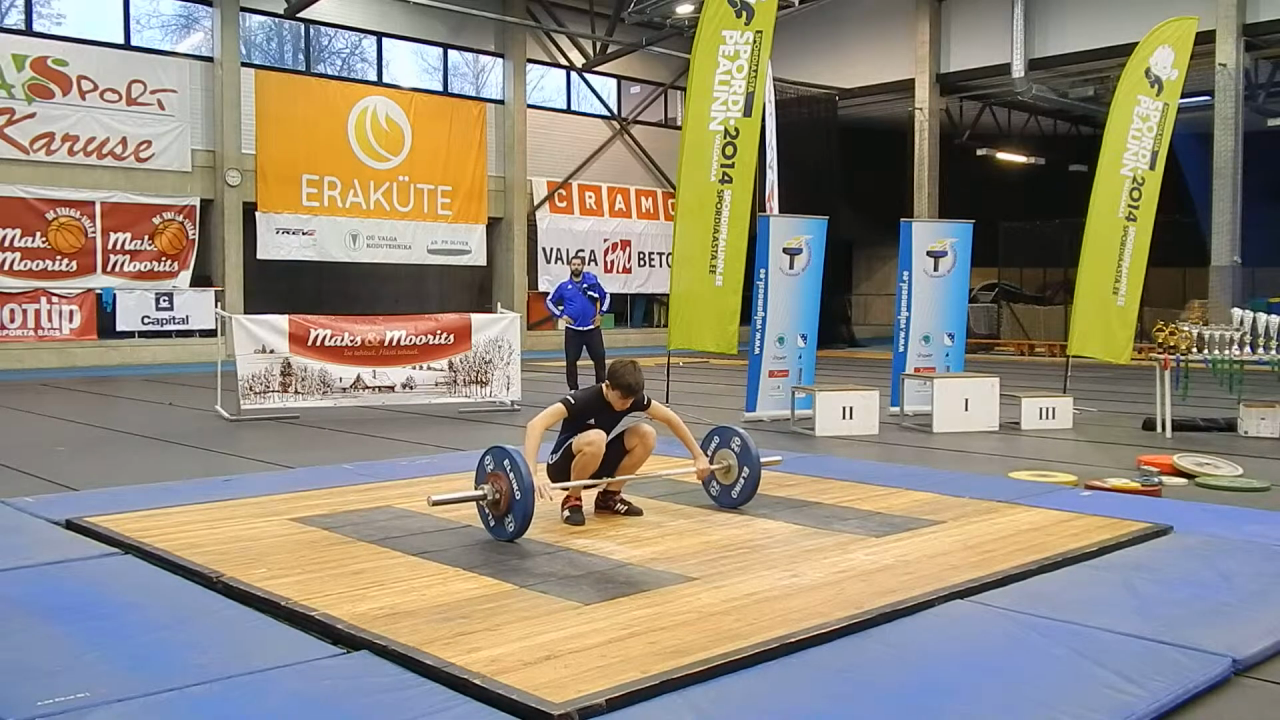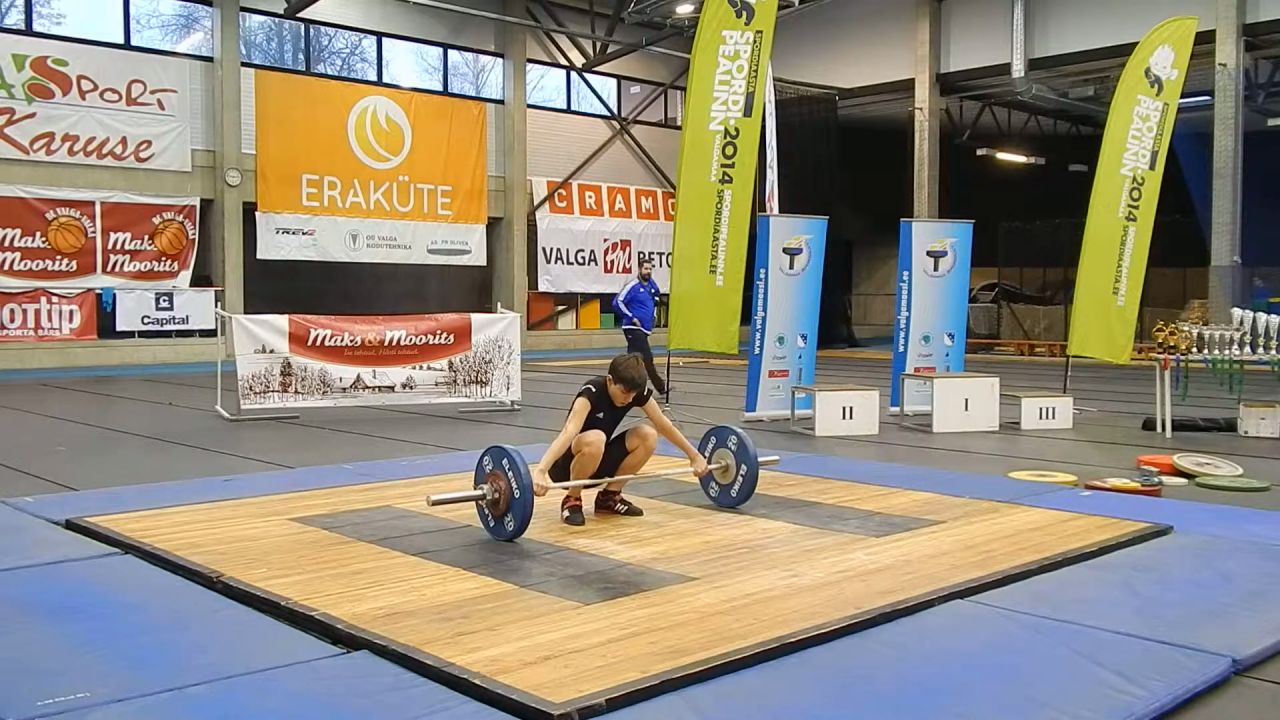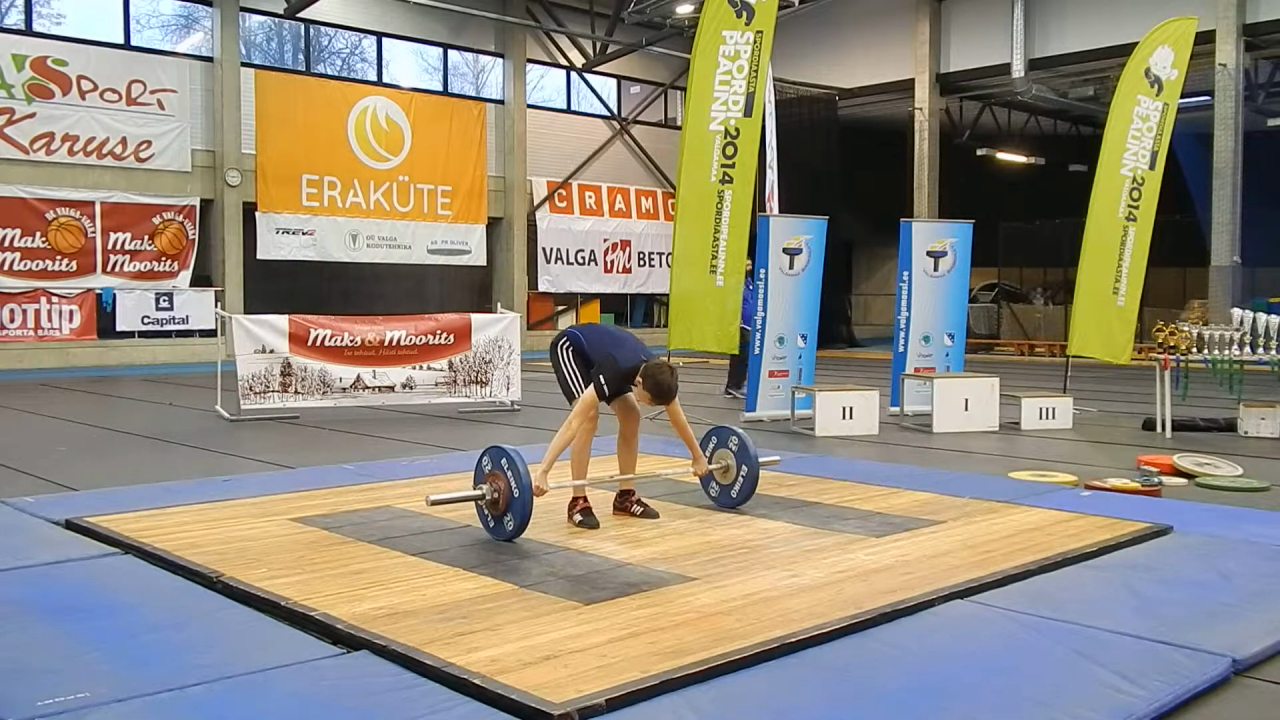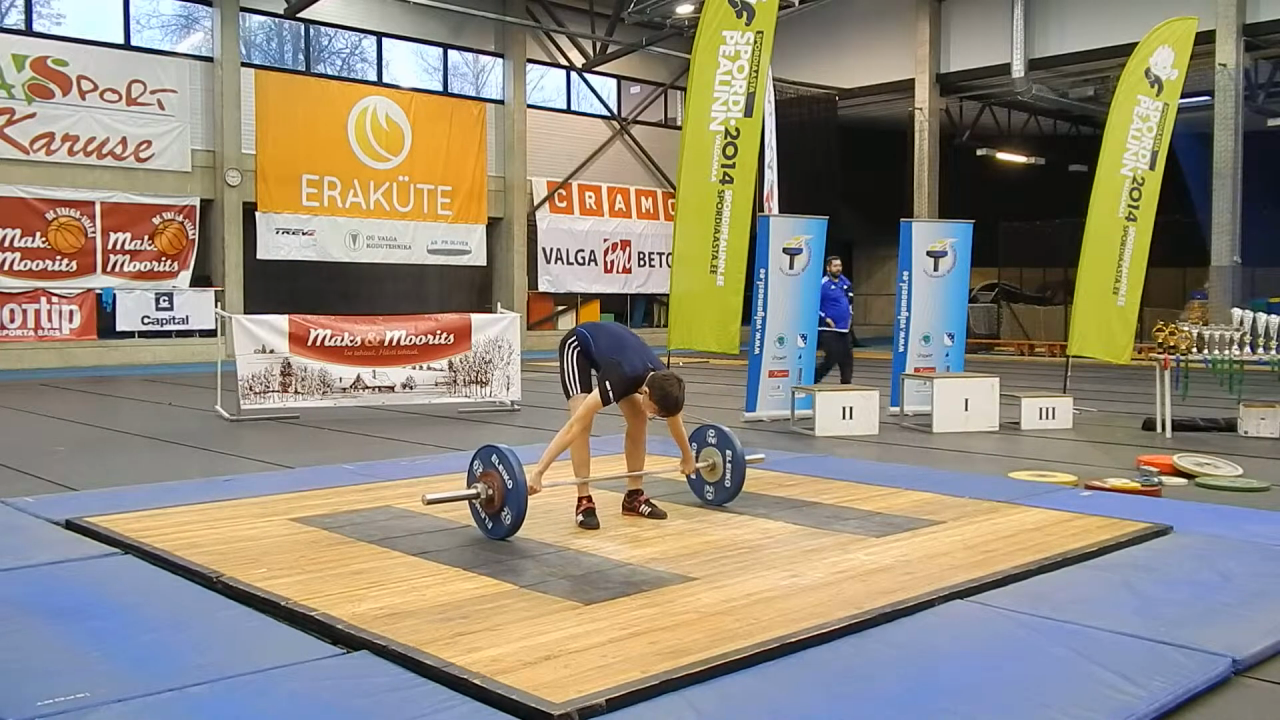
dt=1s
person 1, frame 1
left shoulder: (633, 397)
right shoulder: (584, 399)
left elbow: (671, 419)
right elbow: (535, 425)
left wrist: (699, 455)
right wrist: (532, 475)
left hip: (594, 465)
right hip: (563, 467)
left knee: (646, 434)
right knee: (596, 438)
left ankle: (609, 497)
right ankle: (572, 501)
person 1, frame 2
left shoulder: (636, 390)
right shoulder: (592, 391)
left elbow: (662, 424)
right elbow: (570, 431)
left wrist: (694, 456)
right wrist: (540, 472)
left hip: (597, 462)
right hip: (565, 464)
left knee: (648, 436)
right knee: (594, 440)
left ankle: (609, 496)
right ankle: (572, 500)
person 1, frame 3
left shoulder: (658, 375)
right shoulder: (615, 372)
left elbow: (678, 418)
right elbow: (574, 423)
left wrist: (698, 457)
right wrist: (542, 472)
left hip: (599, 347)
right hip: (570, 346)
left knee: (631, 418)
right knee: (589, 417)
left ankle: (625, 496)
right ankle: (578, 503)
person 1, frame 4
left shoulder: (664, 382)
right shoulder: (621, 379)
left elbow: (675, 421)
right elbow: (573, 427)
left wrist: (688, 457)
right wrist: (538, 472)
left hip: (609, 339)
right hip: (578, 344)
left knee: (638, 418)
right knee: (583, 422)
left ankle: (634, 496)
right ankle: (584, 502)
